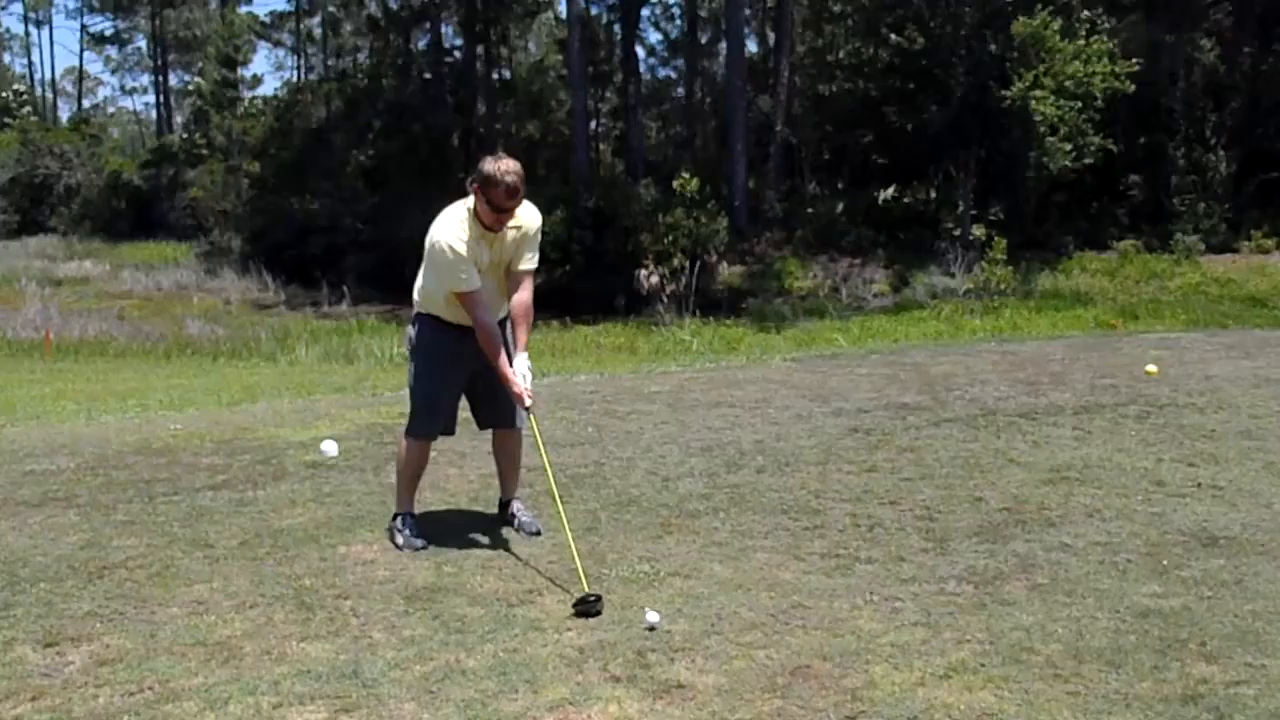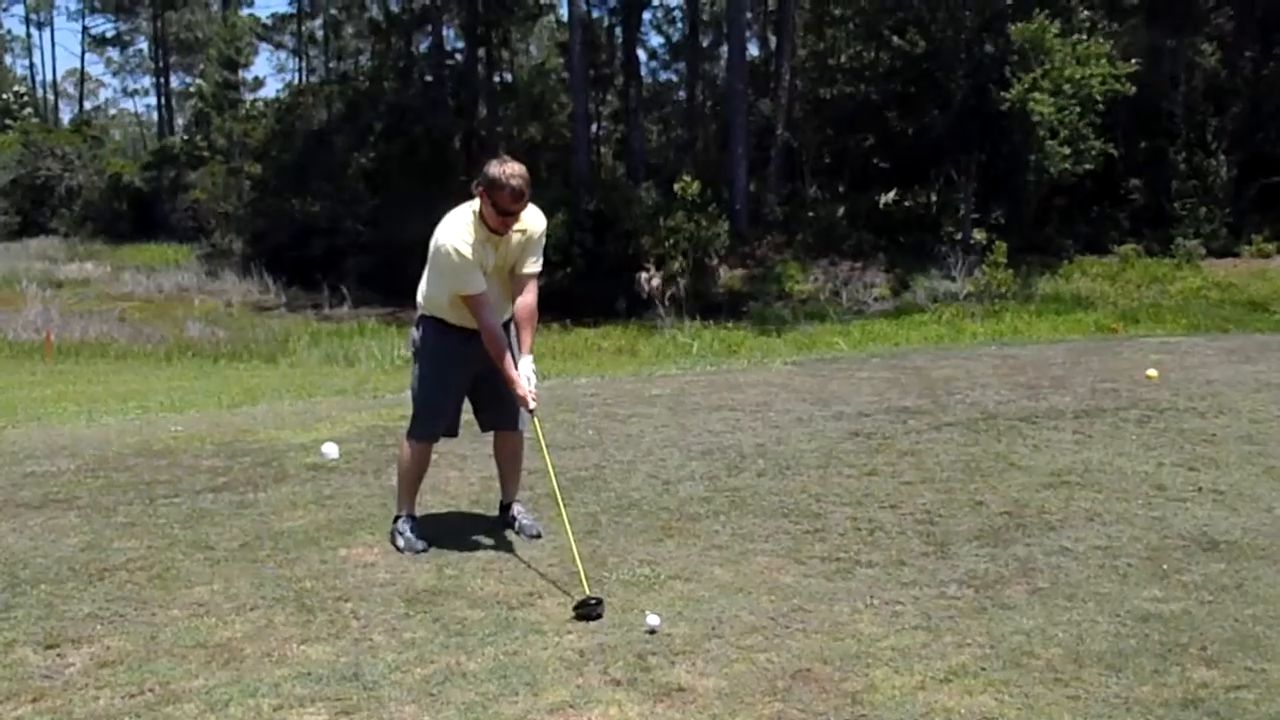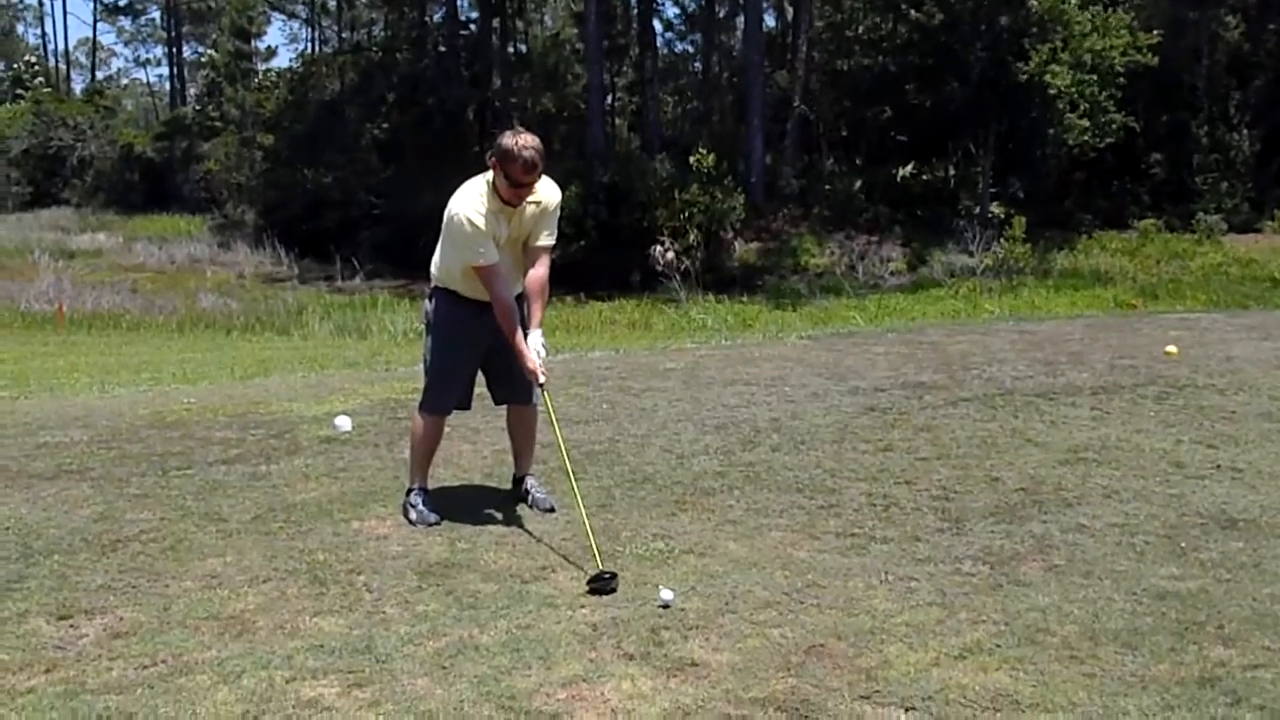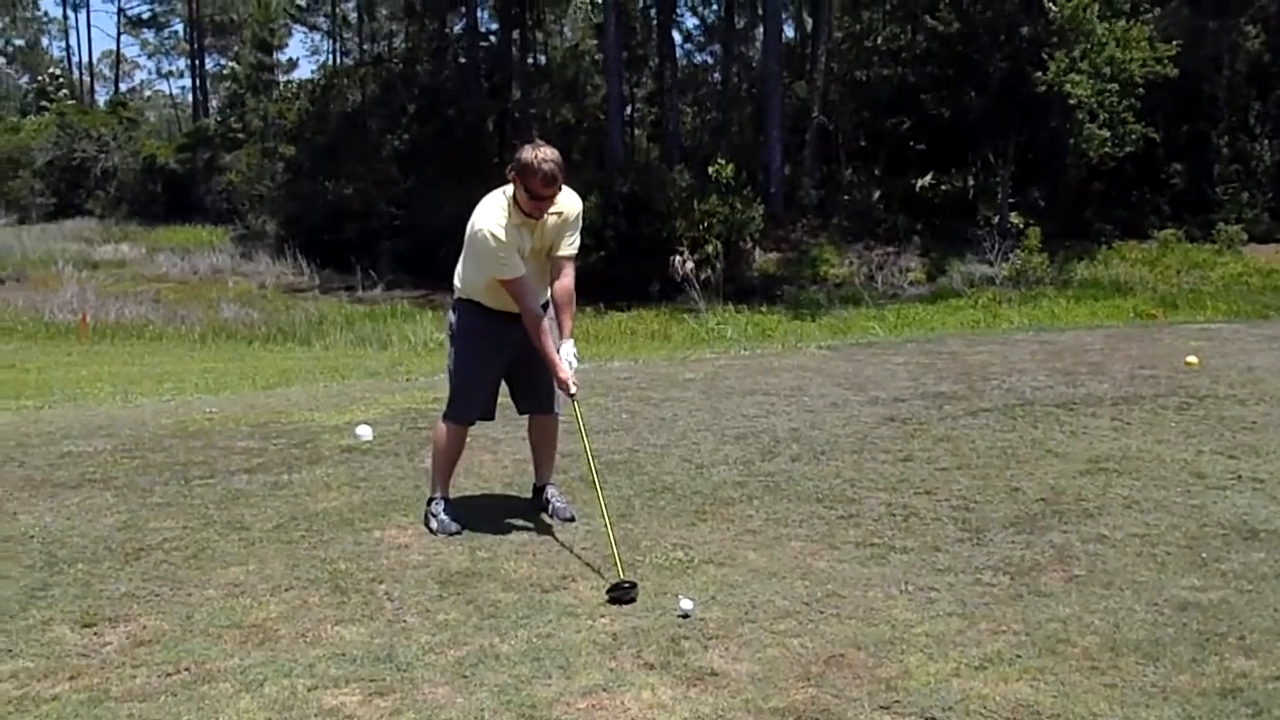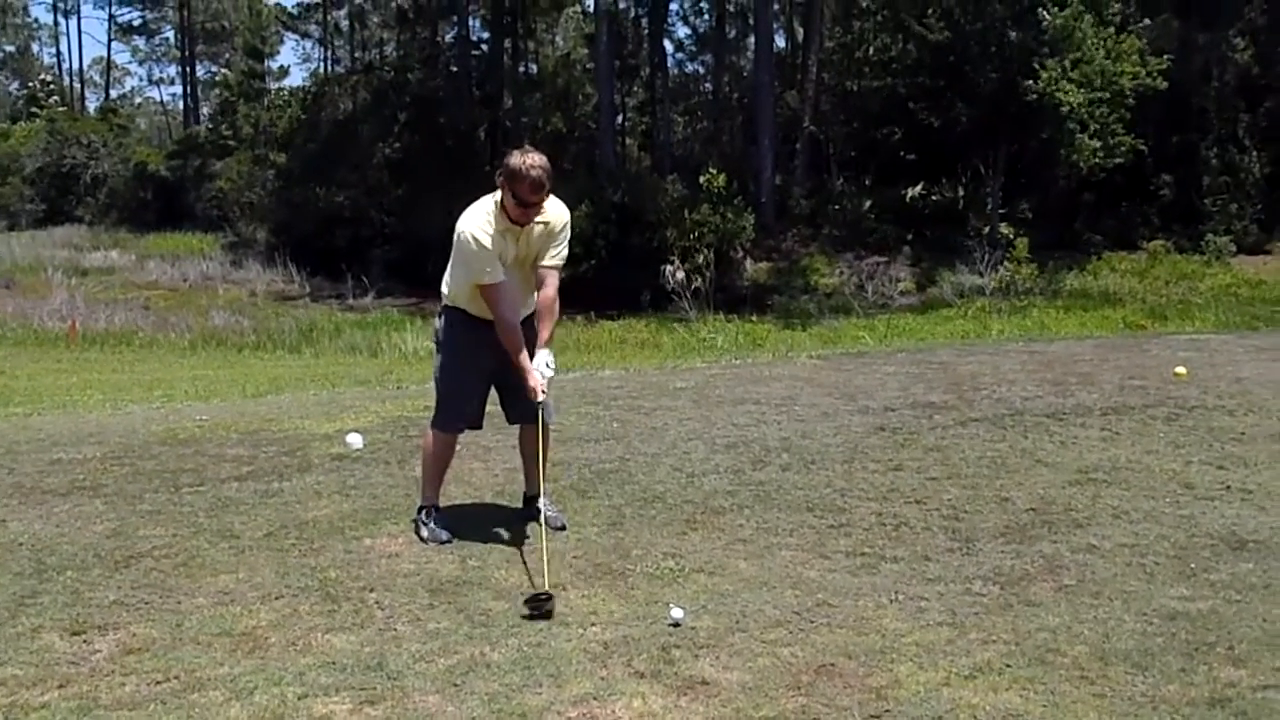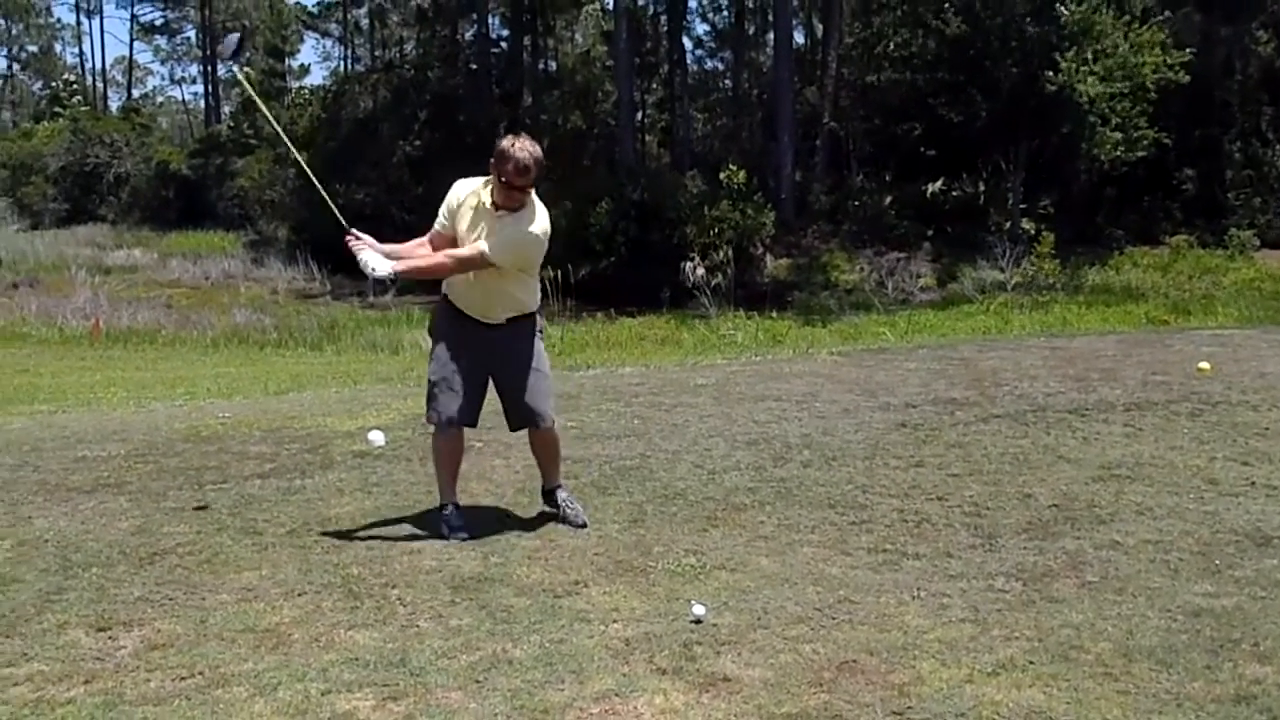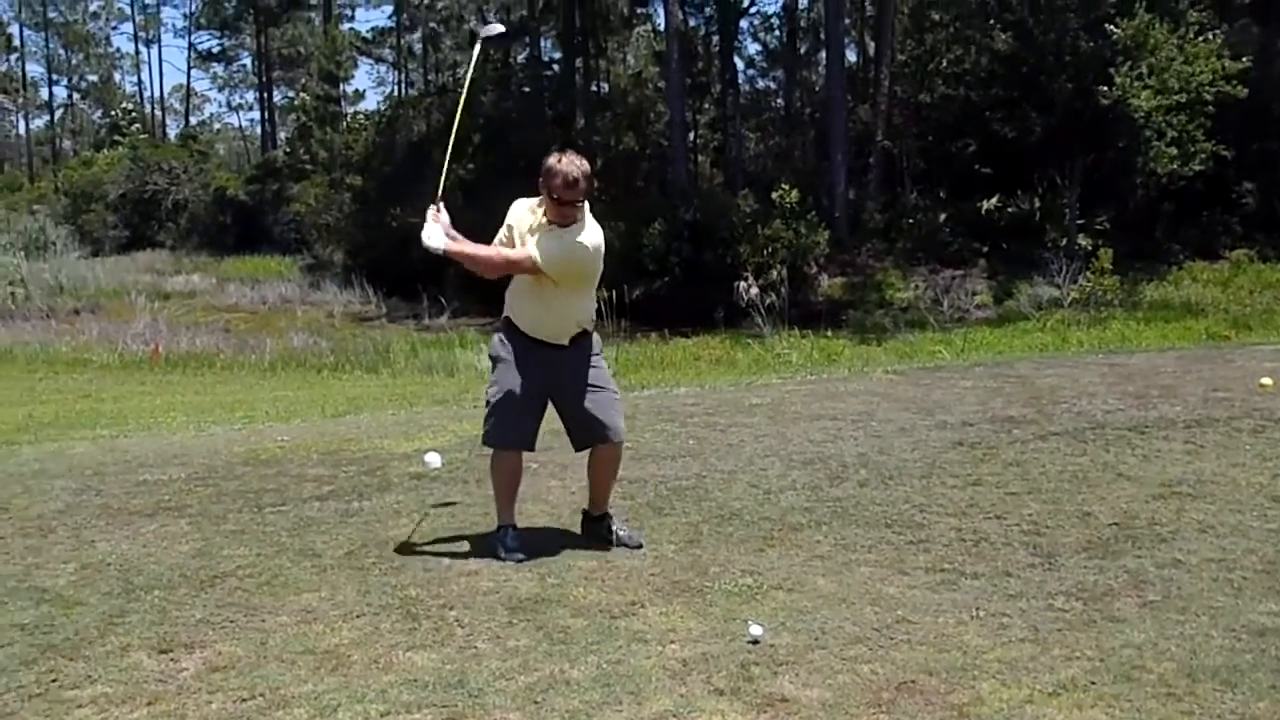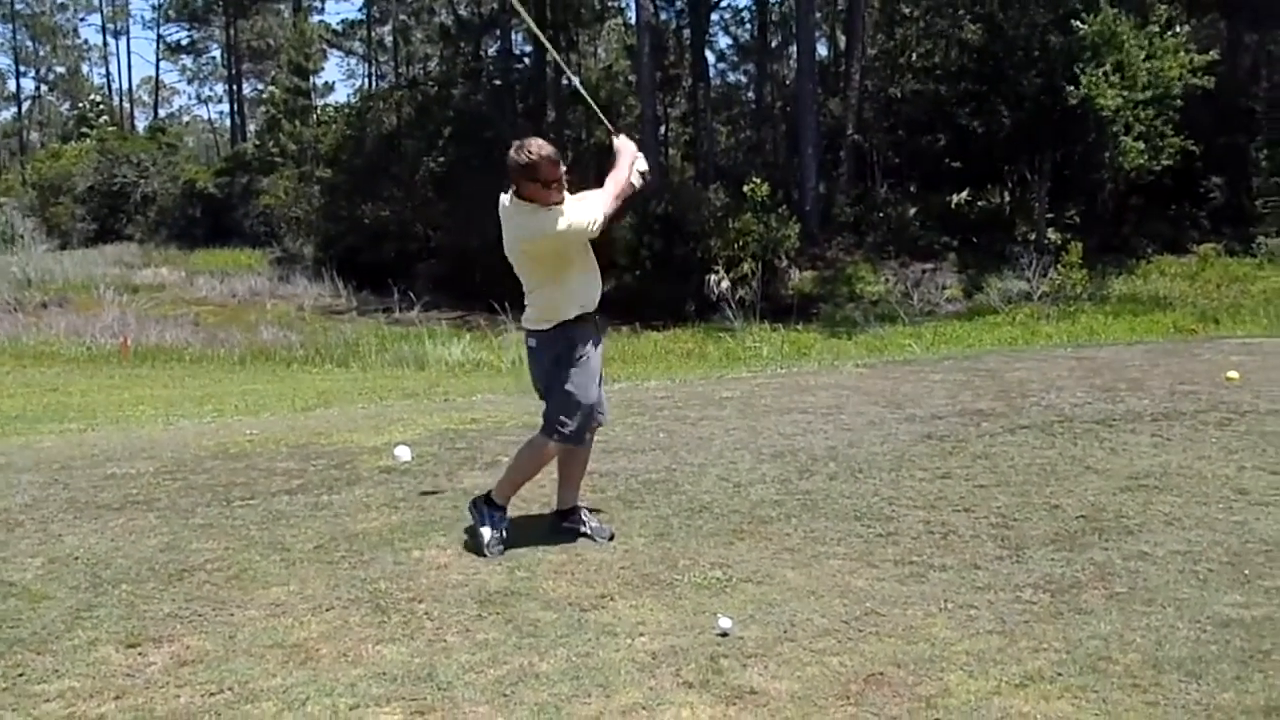
dt=0.4s
person 1, frame 1
left shoulder: (528, 219)
right shoulder: (449, 236)
left elbow: (521, 290)
right elbow: (478, 315)
left wrist: (521, 356)
right wrist: (508, 377)
left hip: (494, 325)
right hip: (441, 328)
left knee: (508, 418)
right knee: (423, 425)
left ankle: (510, 502)
right ankle: (403, 514)
person 1, frame 2
left shoulder: (533, 224)
right shoulder: (454, 239)
left elbow: (525, 292)
right elbow: (484, 316)
left wrist: (525, 358)
right wrist: (512, 379)
left hip: (497, 328)
right hip: (444, 331)
left knee: (510, 421)
right knee: (425, 427)
left ankle: (511, 505)
right ankle: (405, 517)
person 1, frame 3
left shoulder: (547, 196)
right shoulder: (467, 209)
left elbow: (537, 266)
right elbow: (496, 289)
left wrist: (535, 332)
right wrist: (521, 352)
left hip: (511, 302)
right hip: (457, 303)
left knee: (523, 393)
right knee: (437, 401)
left ankle: (523, 478)
right ankle: (417, 490)
person 1, frame 4
left shoulder: (569, 206)
right shoulder: (490, 224)
left elbow: (562, 276)
right elbow: (526, 301)
left wrist: (567, 341)
right wrist: (554, 362)
left hip: (532, 312)
right hip: (480, 314)
left knee: (545, 403)
right knee: (461, 410)
left ankle: (544, 487)
right ankle: (438, 499)
person 1, frame 5
left shoulder: (557, 217)
right shoulder: (476, 226)
left elbow: (548, 290)
right elbow: (498, 307)
left wrist: (543, 351)
right wrist: (521, 371)
left hip: (525, 321)
right hip: (467, 322)
left knee: (536, 413)
right knee: (448, 419)
left ankle: (534, 497)
right ankle: (429, 508)
person 1, frame 6
left shoulder: (533, 227)
right shoulder: (463, 191)
left elbow: (457, 260)
right elbow: (432, 245)
left wrist: (392, 268)
right wrist: (380, 249)
left hip: (514, 327)
right hip: (458, 319)
left knee: (540, 418)
right knee: (446, 417)
left ankle: (554, 491)
right ankle: (448, 505)
person 1, frame 7
left shoulder: (588, 240)
right shoulder: (521, 212)
left elbow: (509, 261)
right elbow: (492, 267)
left wrist: (447, 245)
right wrist: (449, 234)
left hip: (575, 347)
right hip: (518, 342)
left knee: (609, 435)
right knee: (506, 438)
left ankle: (597, 517)
right ankle: (506, 526)
person 1, frame 8
left shoulder: (515, 202)
right shoulder: (557, 225)
left elbow: (587, 198)
right elbow: (608, 199)
left wrist: (626, 172)
right wrist: (626, 155)
left hip: (570, 325)
right hip: (563, 335)
left knee: (585, 422)
right knee: (564, 430)
left ankle: (568, 509)
right ankle: (492, 504)
